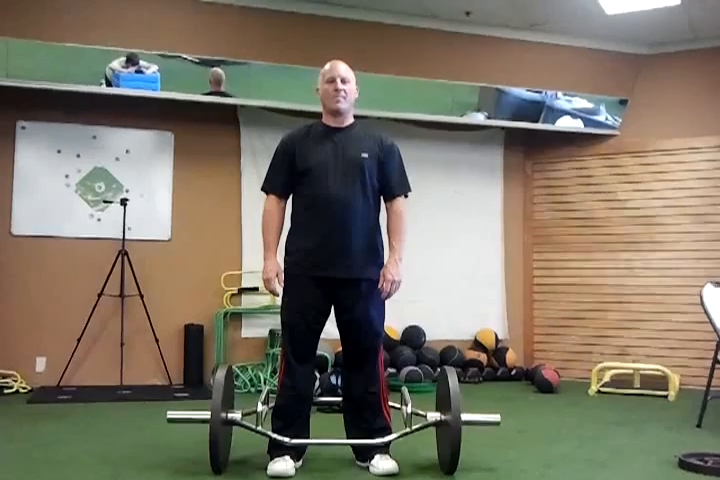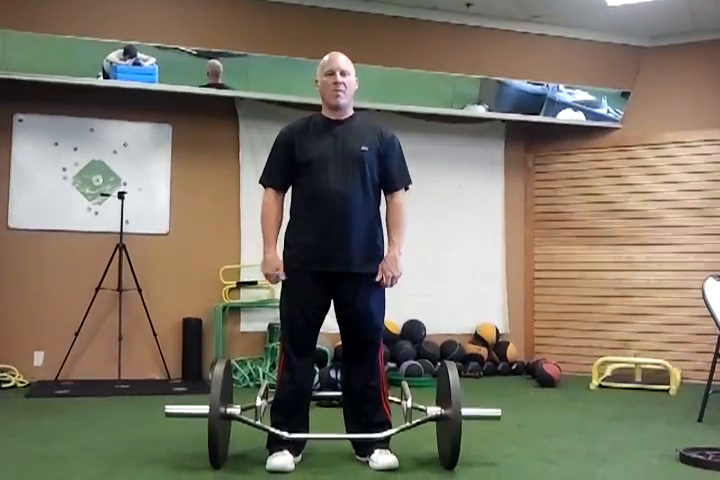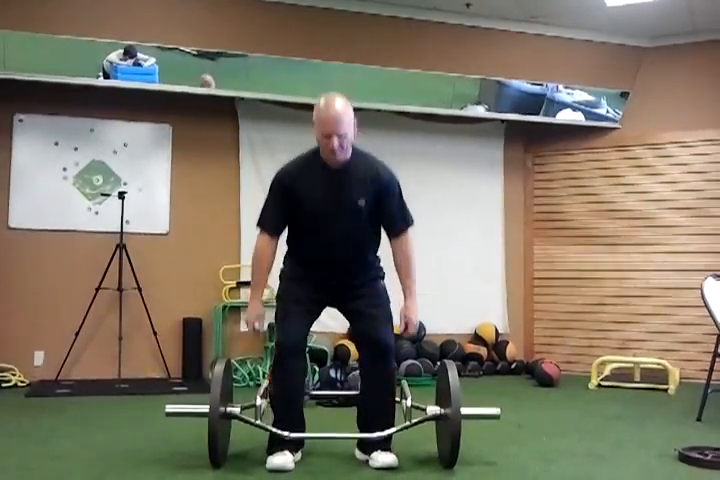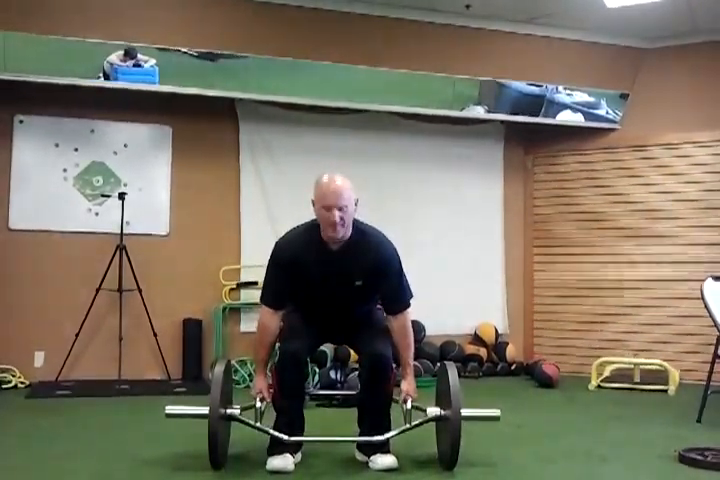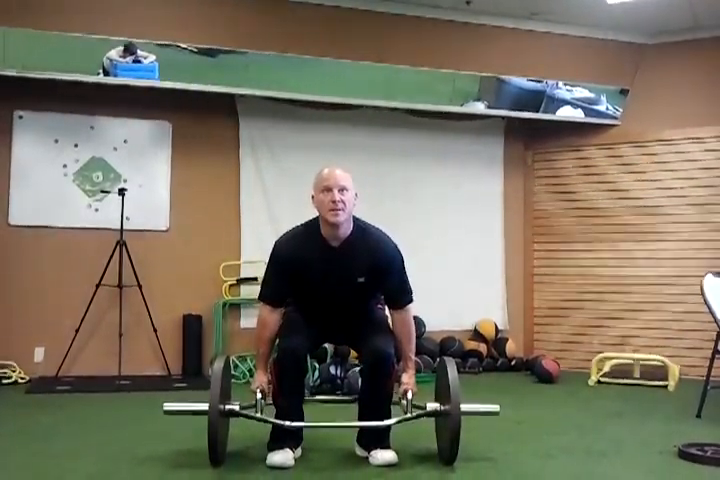
dt=0.7s
person 1, frame 1
left shoulder: (379, 145)
right shoulder: (295, 143)
left elbow: (396, 203)
right elbow: (275, 200)
left wrist: (395, 259)
right wrist: (270, 256)
left hip: (363, 271)
right hip: (305, 271)
left knee: (365, 358)
right knee: (296, 357)
person 1, frame 2
left shoulder: (380, 137)
right shoulder: (294, 135)
left elbow: (396, 196)
right elbow: (273, 193)
left wrist: (395, 252)
right wrist: (270, 249)
left hip: (362, 265)
right hip: (305, 264)
left knee: (365, 353)
right knee: (296, 352)
left ankle: (372, 441)
right ankle: (285, 442)
person 1, frame 3
left shoulder: (377, 175)
right shoulder: (292, 175)
left elbow: (400, 238)
right elbow: (267, 237)
left wrist: (410, 299)
right wrist: (255, 299)
left hip: (362, 279)
right hip: (303, 279)
left knee: (380, 343)
right knee: (288, 344)
left ankle: (375, 442)
right ankle: (285, 443)
person 1, frame 4
left shoulder: (379, 248)
right shoulder: (290, 247)
left elbow: (398, 313)
right elbow: (271, 311)
left wrist: (408, 374)
right wrist: (260, 373)
left hip: (362, 316)
right hip: (306, 315)
left knee: (379, 356)
right knee: (290, 354)
left ankle: (374, 443)
right ankle: (286, 444)
person 1, frame 5
left shoulder: (381, 247)
right shoulder: (290, 246)
left elbow: (400, 309)
right elbow: (271, 309)
left wrist: (408, 368)
right wrist: (261, 369)
left hip: (362, 316)
right hip: (307, 314)
left knee: (382, 353)
right knee: (288, 351)
left ankle: (373, 440)
right ankle: (286, 439)
